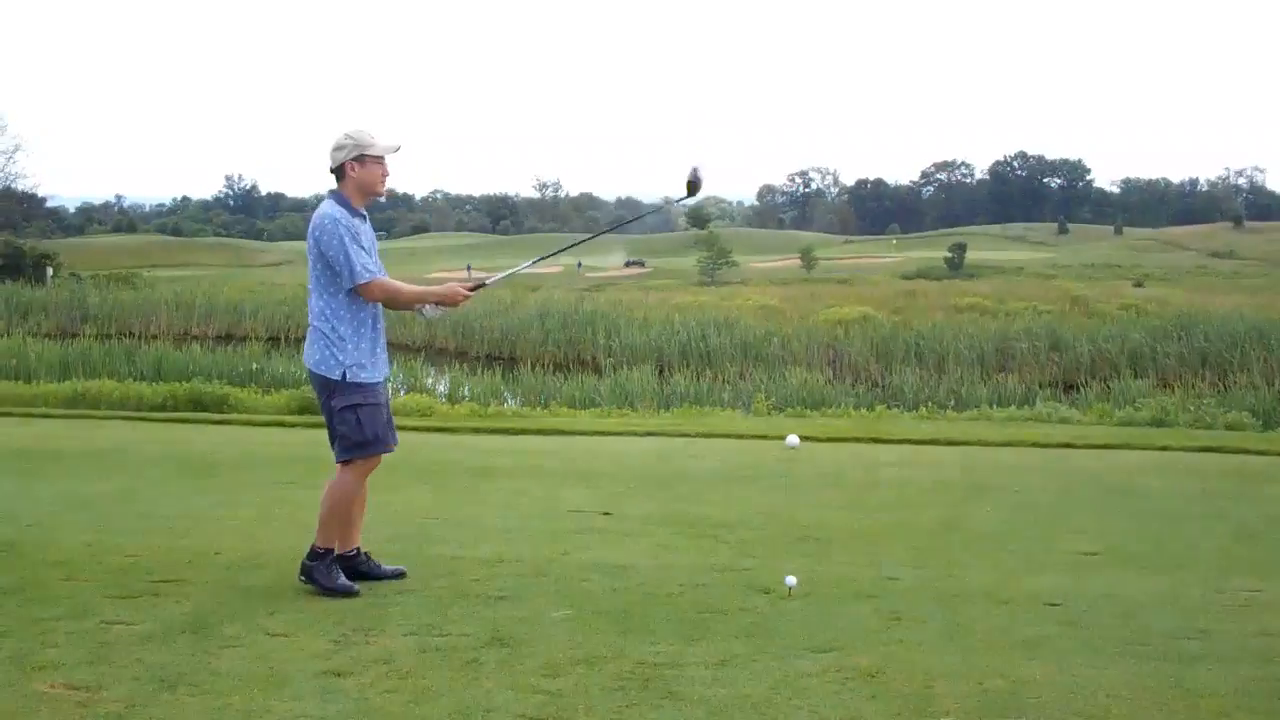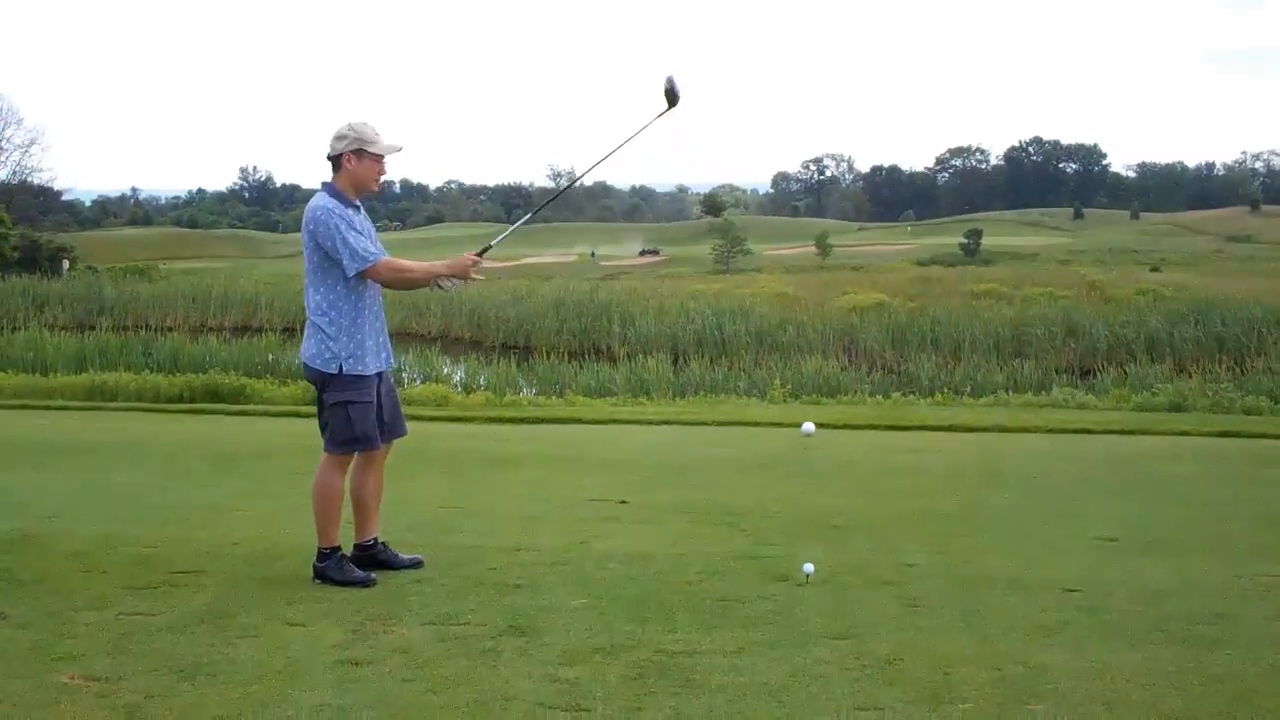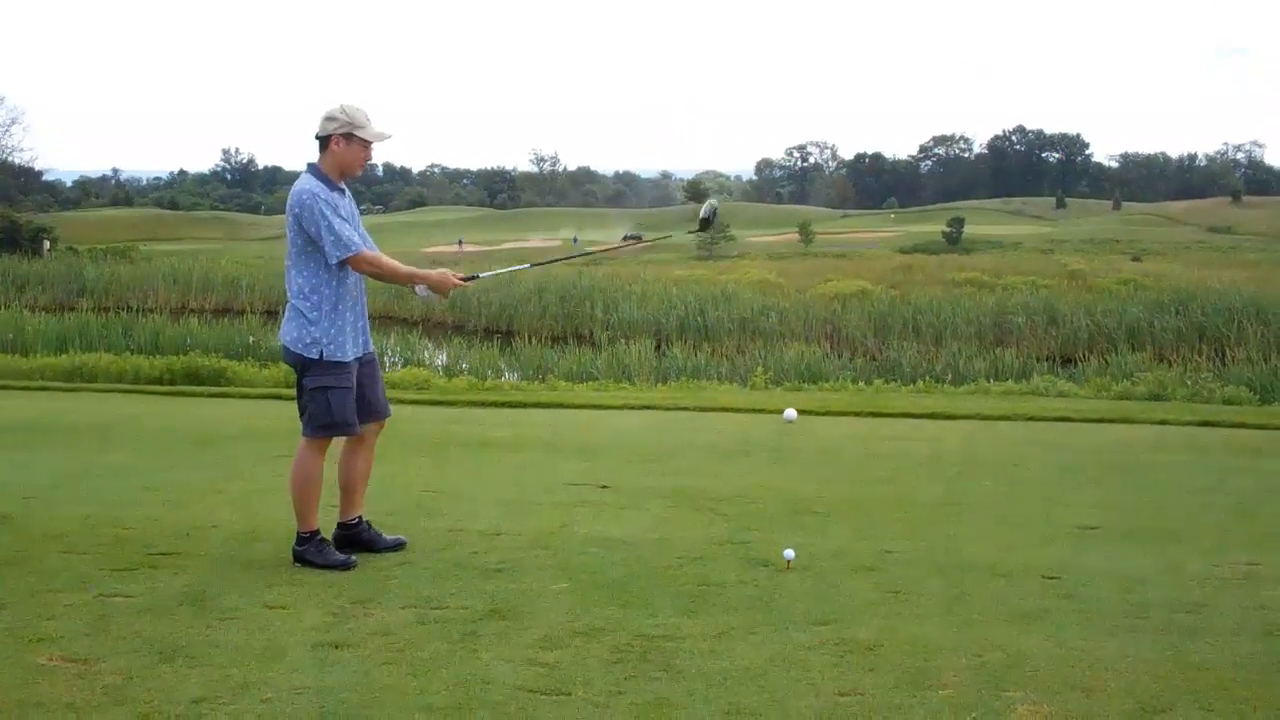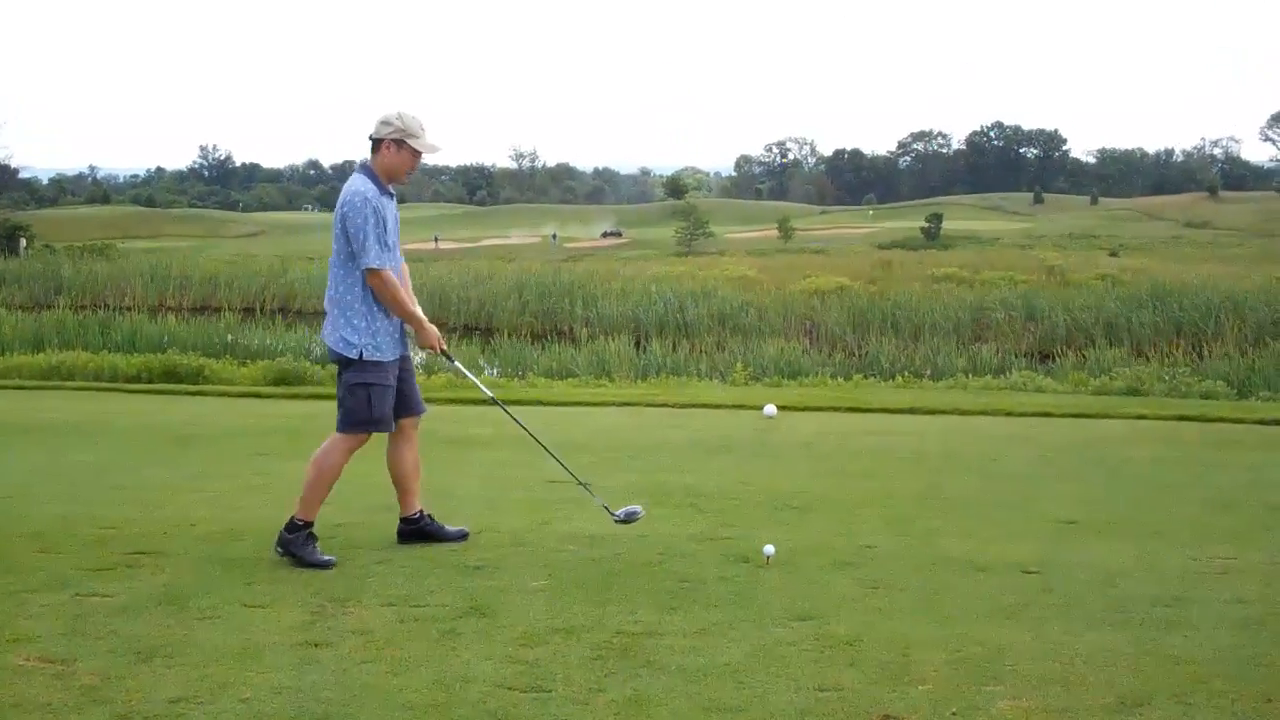
dt=0.5s
person 1, frame 1
left shoulder: (359, 219)
right shoulder: (332, 219)
left elbow: (379, 287)
right elbow: (371, 288)
left wrist: (427, 298)
right wrist: (436, 293)
left hip: (365, 361)
right hip: (342, 364)
left knee: (363, 458)
right knee: (357, 460)
left ankle: (349, 555)
right ankle: (318, 559)
person 1, frame 2
left shoulder: (354, 211)
right shoulder: (325, 212)
left elbow: (386, 275)
right elbow: (380, 270)
left wrist: (438, 276)
right wrist: (446, 267)
left hip: (370, 354)
right hip: (340, 357)
left knee: (376, 448)
right knee: (340, 454)
left ankle: (367, 545)
right ankle: (328, 557)
person 1, frame 3
left shoulder: (341, 193)
right shoulder: (311, 194)
left elbow: (370, 255)
right elbow: (359, 261)
left wrist: (418, 278)
right wrist: (425, 277)
left hip: (354, 338)
right hip: (321, 340)
left knee: (369, 428)
right knee: (318, 438)
left ankle: (352, 526)
right ankle: (307, 539)
person 1, frame 4
left shoulder: (384, 194)
right shoulder: (361, 196)
right elbow: (375, 275)
left wrist: (416, 313)
right wrist: (419, 324)
left hip: (387, 337)
right hip: (364, 340)
left knee: (406, 424)
right knee: (352, 435)
left ankle: (413, 519)
right ankle: (297, 530)
